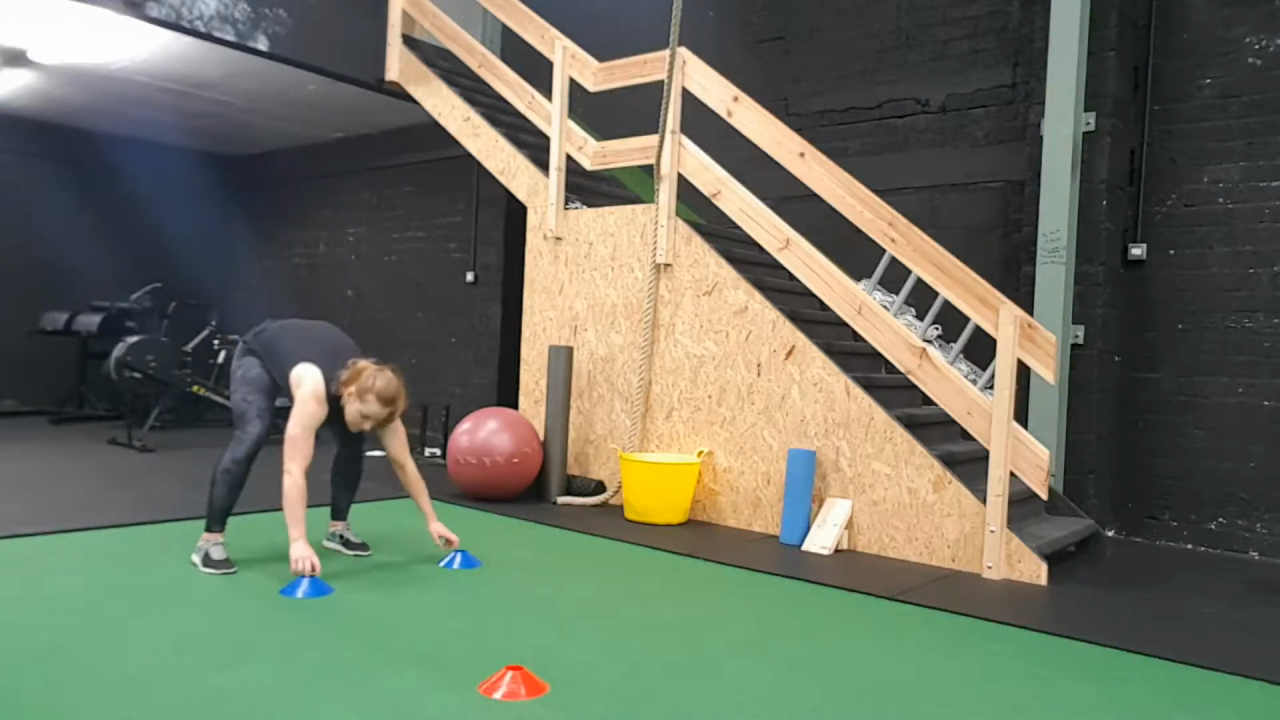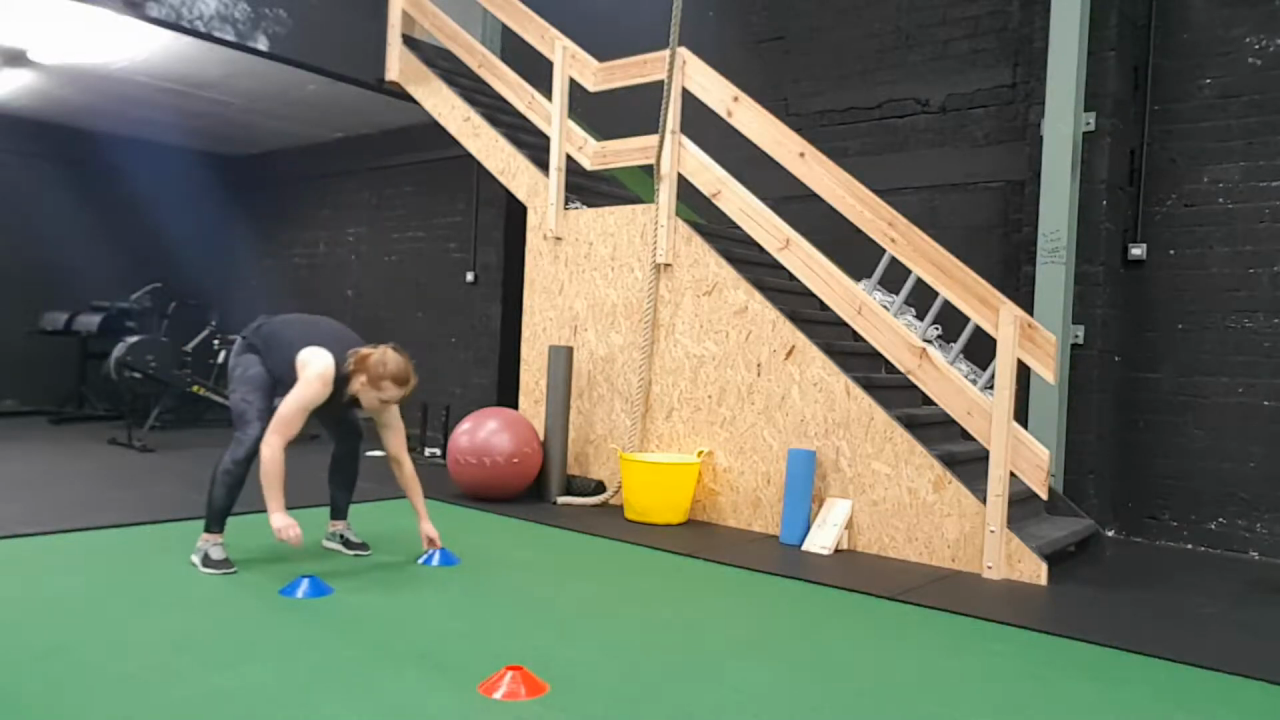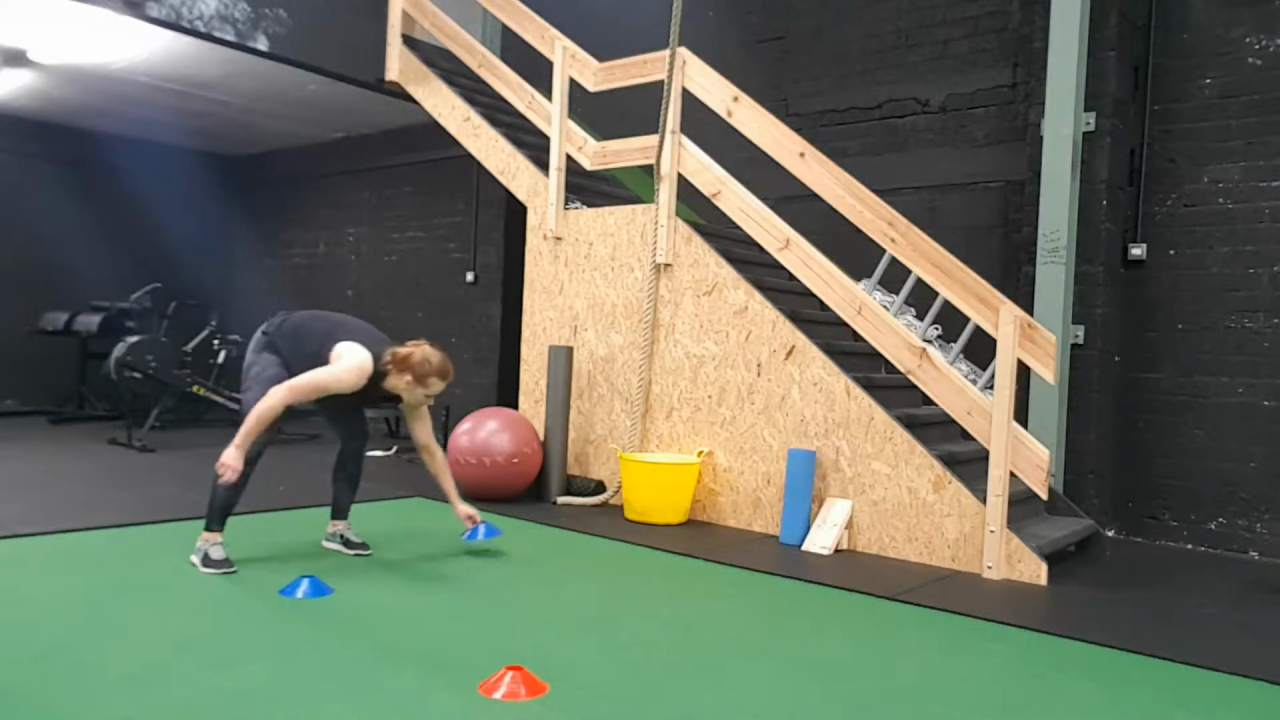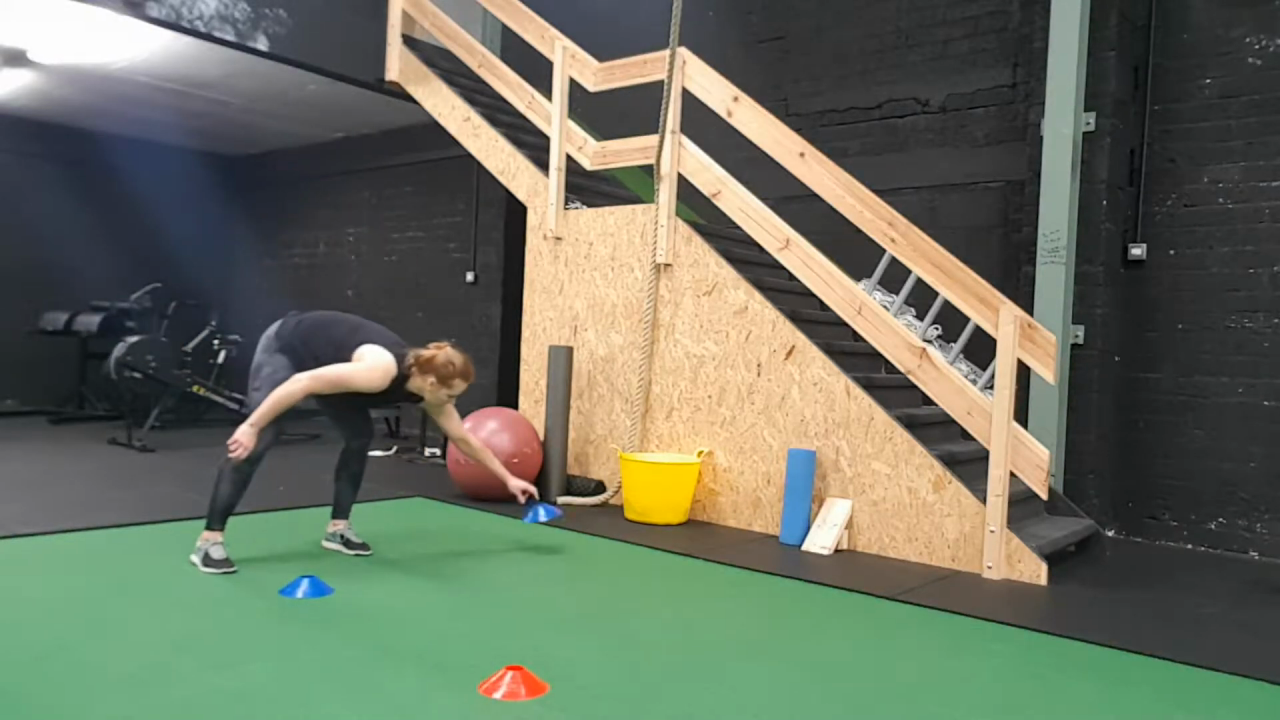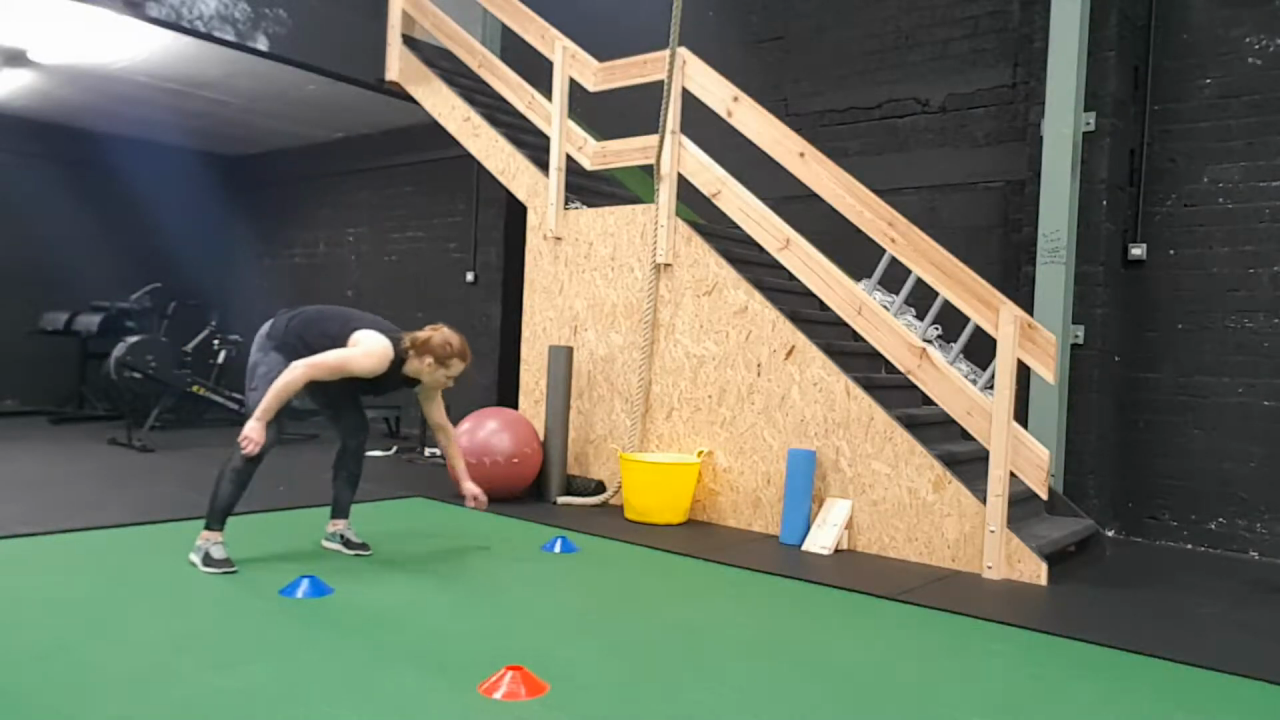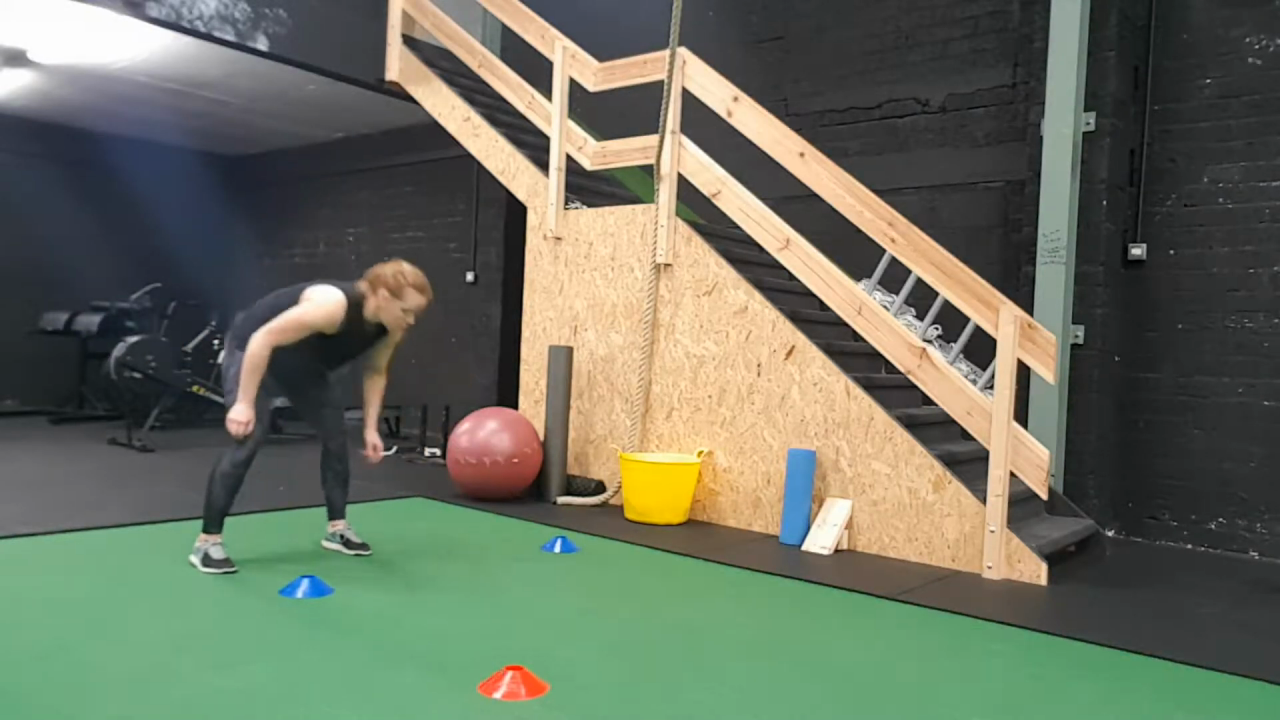
dt=0.3s
person 1, frame 1
left shoulder: (376, 398)
right shoulder: (314, 394)
left elbow: (402, 462)
right elbow: (293, 472)
left wrist: (432, 520)
right wrist: (298, 542)
right hip: (260, 354)
left knee: (352, 441)
right knee: (251, 437)
left ankle: (338, 528)
right ankle: (210, 541)
person 1, frame 2
left shoulder: (382, 389)
right shoulder: (320, 376)
left elbow: (399, 458)
right elbow: (272, 442)
left wrist: (423, 519)
right wrist: (277, 513)
left hip: (305, 350)
right hip: (258, 351)
left knee: (350, 437)
right knee: (250, 439)
left ankle: (338, 528)
right ankle: (208, 541)
person 1, frame 3
left shoulder: (408, 385)
right shoulder: (358, 368)
left elbow: (429, 447)
right elbow: (279, 395)
left wrist: (457, 503)
right wrist: (237, 448)
left hip: (315, 357)
right hip: (275, 347)
left knee: (356, 436)
right knee: (259, 439)
left ankle: (337, 528)
right ankle: (209, 540)
person 1, frame 4
left shoulder: (428, 386)
right shoulder: (382, 372)
left elbow: (464, 438)
right elbow: (304, 382)
left wrist: (508, 478)
right wrist: (251, 426)
left hip: (324, 360)
right hip: (284, 346)
left knee: (360, 434)
right knee: (252, 444)
left ankle: (337, 528)
right ankle: (209, 540)
person 1, frame 5
left shoulder: (421, 371)
right shoulder: (378, 355)
left elbow: (441, 426)
right elbow: (302, 369)
left wrist: (464, 480)
right wrist: (259, 420)
left hip: (322, 357)
right hip: (279, 345)
left knee: (356, 433)
right knee: (260, 440)
left ankle: (338, 527)
right ankle: (209, 540)
person 1, frame 6
left shoulder: (389, 329)
right shoulder: (332, 304)
left elbow: (376, 373)
right elbow: (263, 340)
left wrist: (371, 428)
right wrist: (244, 403)
right hip: (253, 353)
left knee: (337, 436)
right knee: (247, 442)
left ankle: (338, 529)
right ankle: (207, 542)
